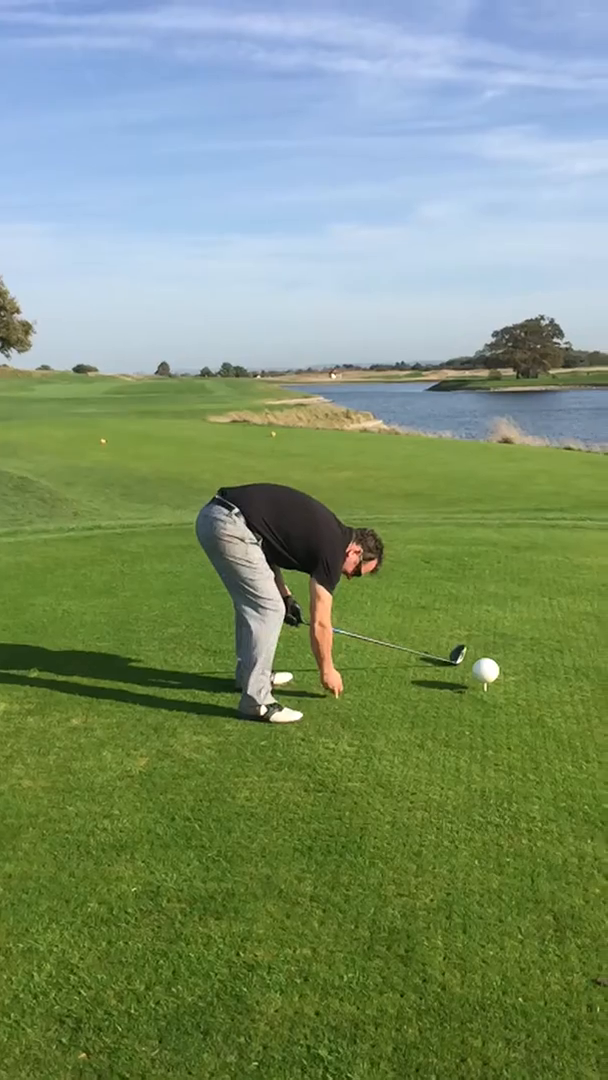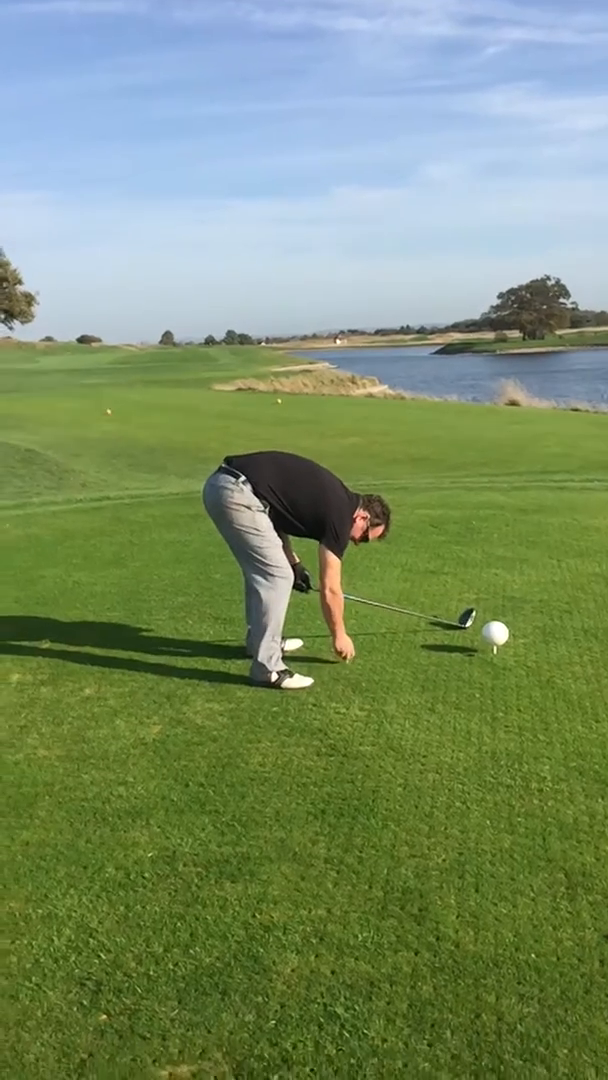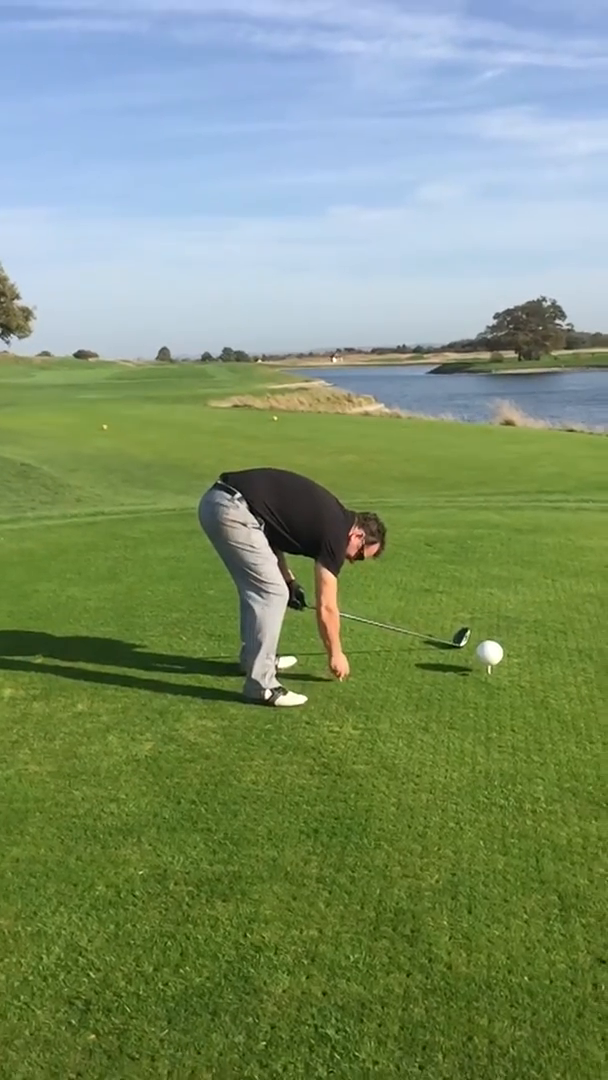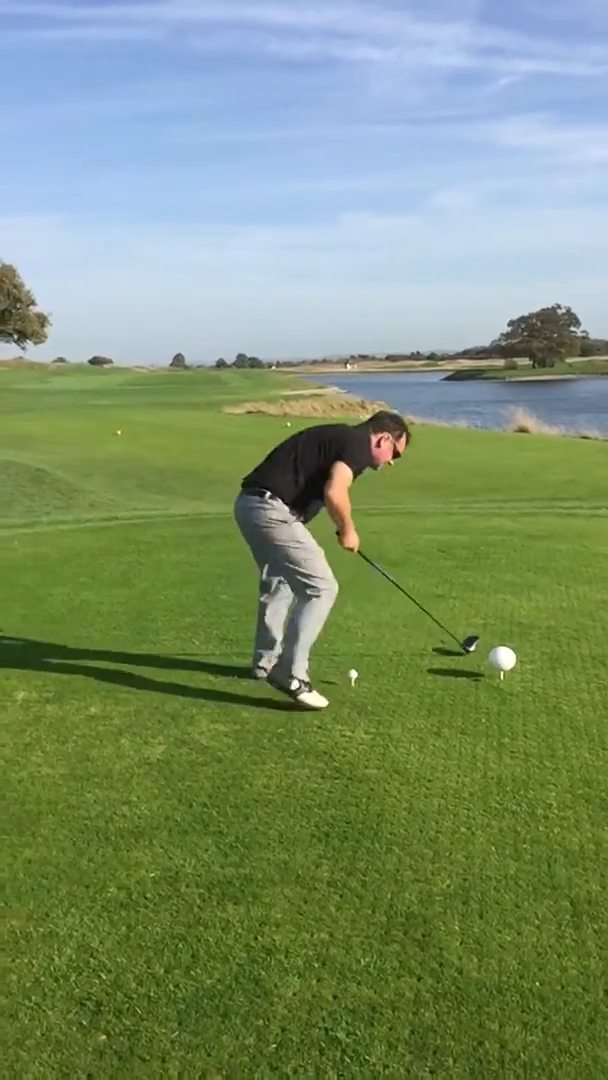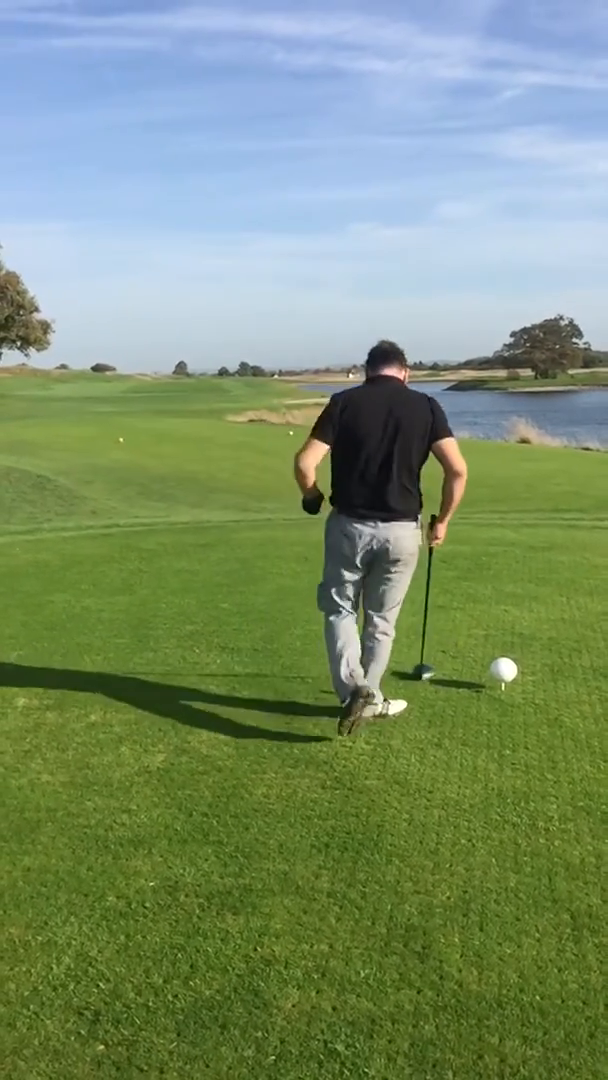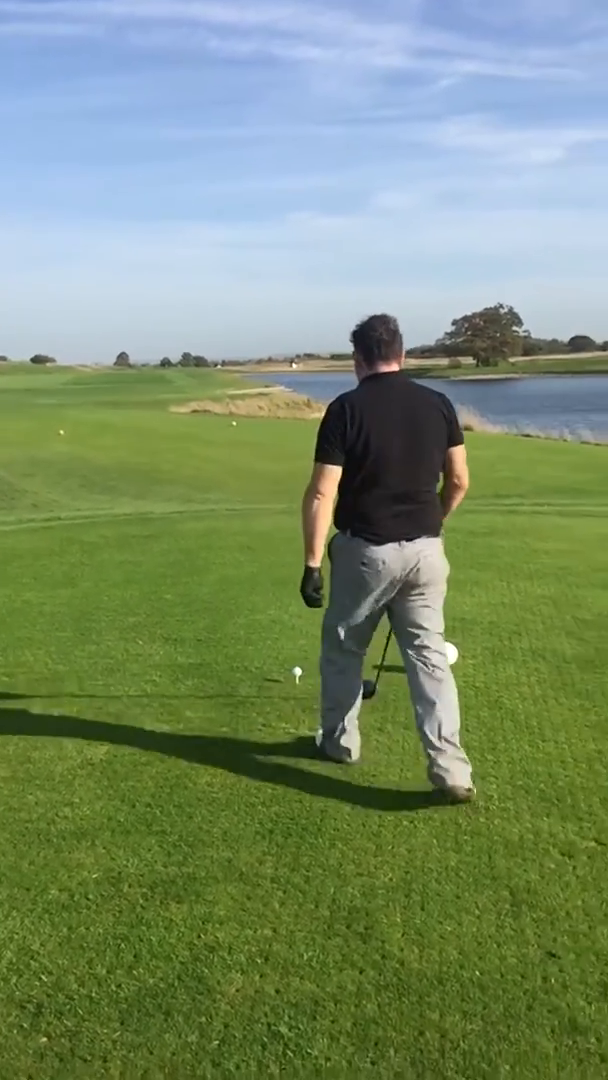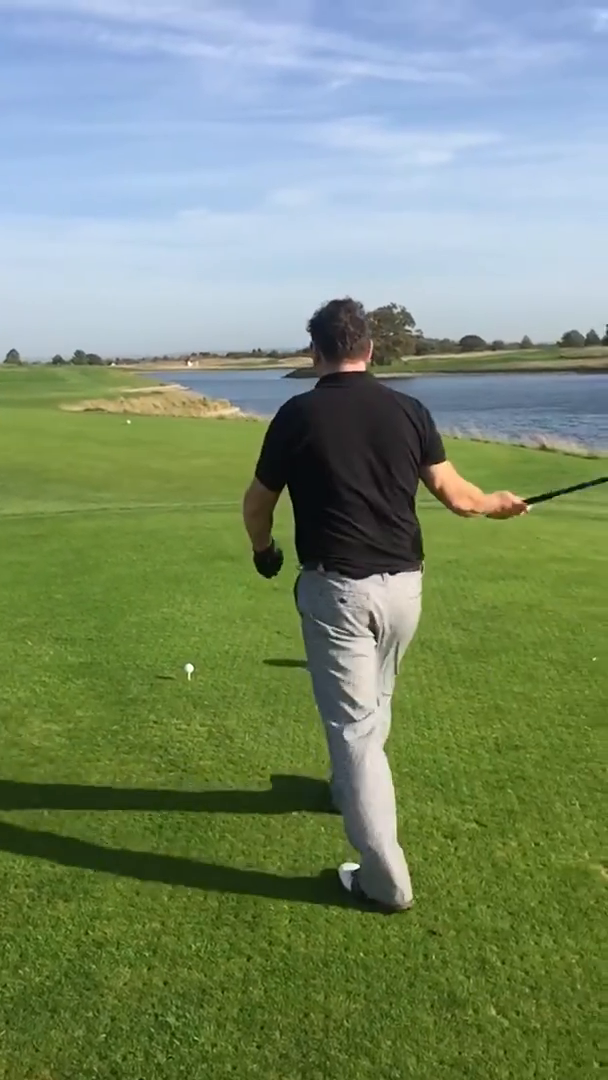
dt=0.7s
person 1, frame 1
left shoulder: (326, 531)
right shoulder: (332, 547)
right elbow: (320, 623)
left wrist: (284, 595)
right wrist: (328, 671)
left hip: (213, 515)
right hip: (230, 525)
left knee: (252, 602)
right knee: (268, 609)
left ankle: (250, 673)
right ankle: (256, 701)
person 1, frame 2
left shoulder: (334, 498)
right shoulder: (339, 513)
right elbow: (330, 589)
left wrist: (293, 562)
right wrist: (340, 636)
left hip: (220, 484)
right hip: (237, 493)
left knee: (262, 569)
right knee: (277, 577)
left ankle: (261, 639)
right ankle: (267, 668)
person 1, frame 3
left shoulder: (329, 516)
right shoulder: (334, 532)
right elbow: (326, 607)
left wrist: (288, 580)
right wrist: (336, 654)
left hip: (216, 500)
right hip: (231, 510)
left knee: (256, 586)
right knee: (272, 593)
left ankle: (254, 656)
right ankle: (260, 685)
person 1, frame 4
left shoulder: (337, 437)
right shoulder: (357, 444)
right elbow: (334, 492)
left wrist: (295, 519)
right wrist: (347, 531)
left hip: (250, 504)
right hip: (271, 510)
left knee: (277, 584)
right knee: (321, 587)
left ankle: (266, 659)
right ankle: (290, 674)
person 1, frame 5
left shoulder: (344, 402)
right shoulder: (425, 406)
left elbow: (304, 463)
right elbow: (457, 470)
left wrist: (311, 496)
right wrist: (442, 520)
left hip: (350, 526)
right hip: (400, 530)
left knee: (338, 610)
right knee: (380, 621)
left ankle: (351, 687)
right ankle: (370, 696)
person 1, frame 6
left shoulder: (347, 408)
right shoulder: (437, 404)
left elbow: (322, 493)
right elbow: (458, 481)
left wrist: (313, 564)
left hip: (364, 550)
right hip: (425, 549)
left knee: (343, 651)
right knee: (429, 656)
left ankle: (339, 740)
right ankle: (448, 764)
person 1, frame 7
left shoulder: (297, 416)
right shoulder: (408, 410)
left elbow: (256, 505)
right elbow: (453, 494)
left wrist: (264, 551)
right wrist: (500, 505)
left hip: (336, 589)
right hip: (402, 583)
left knee: (351, 725)
right knee: (374, 702)
left ankle: (384, 876)
right ankle: (360, 802)
